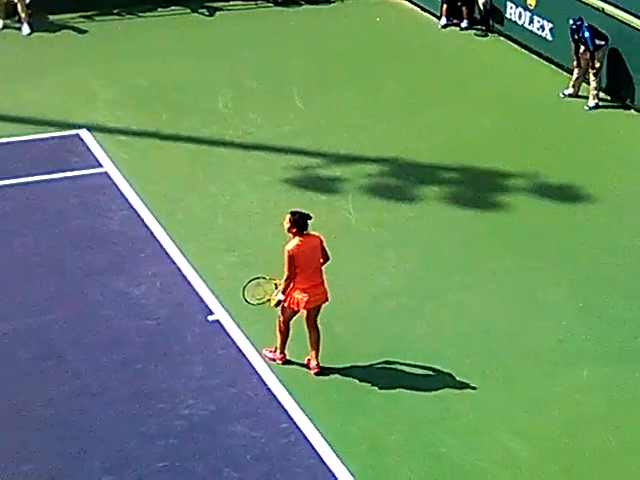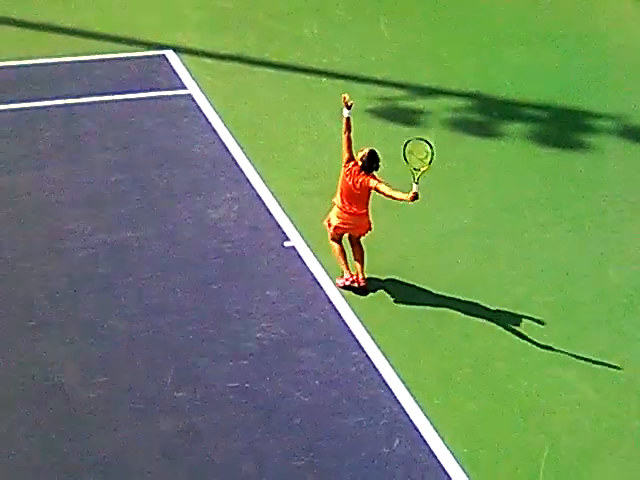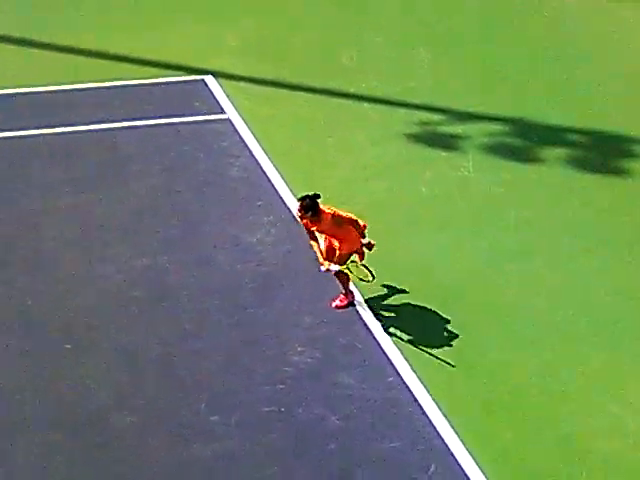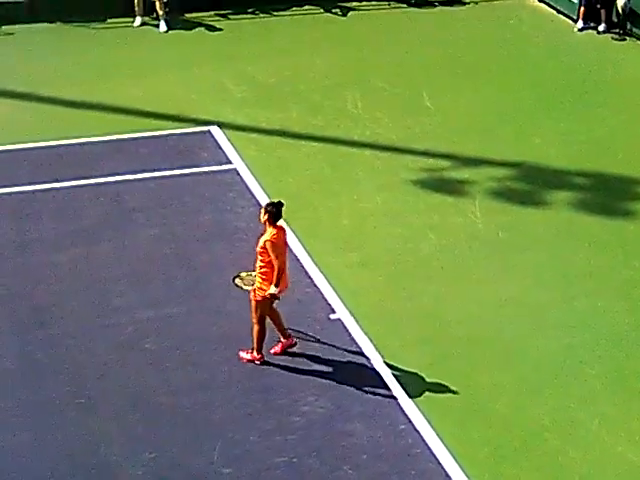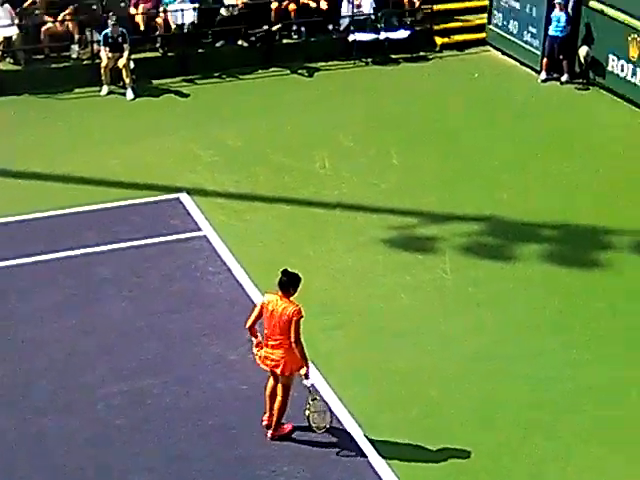
dt=1s
person 1, frame 1
left shoulder: (291, 248)
right shoulder: (316, 238)
left elbow: (288, 277)
right elbow: (325, 259)
left wrist: (280, 295)
left hip: (300, 292)
right hip: (318, 290)
left knee: (283, 320)
right knee: (312, 324)
left ankle: (279, 353)
right ankle: (314, 361)
person 1, frame 2
left shoulder: (349, 166)
right shoulder: (370, 181)
left elbow: (347, 135)
right elbow: (388, 191)
left wrist: (347, 112)
right wrist: (408, 197)
left hip: (340, 217)
right hip: (359, 221)
left knee: (335, 240)
right knee: (355, 242)
left ankle: (348, 275)
right ankle: (360, 277)
person 1, frame 3
left shoulder: (329, 217)
right shoulder: (305, 220)
left elbow: (355, 222)
right elbow: (313, 239)
left wrist: (363, 241)
right wrist: (322, 259)
left hip: (350, 238)
right hip: (333, 236)
left knee: (337, 268)
right knee: (327, 262)
left ankle: (347, 294)
person 1, frame 4
left shoulder: (269, 239)
right shoulder: (279, 230)
left elbow: (280, 266)
left wrist: (274, 288)
left hip: (266, 284)
right hip: (274, 280)
left knee: (258, 320)
right knee: (268, 309)
left ankle: (257, 354)
right ankle: (287, 338)
person 1, frame 5
left shoulder: (266, 300)
right shoulder: (294, 310)
left elbow: (249, 325)
right elbow: (295, 341)
left wrist: (255, 338)
right wrist: (305, 364)
left hip: (268, 351)
right hip: (286, 357)
left knee: (274, 379)
right knee: (283, 392)
left ankle: (268, 416)
right ankle: (274, 429)
